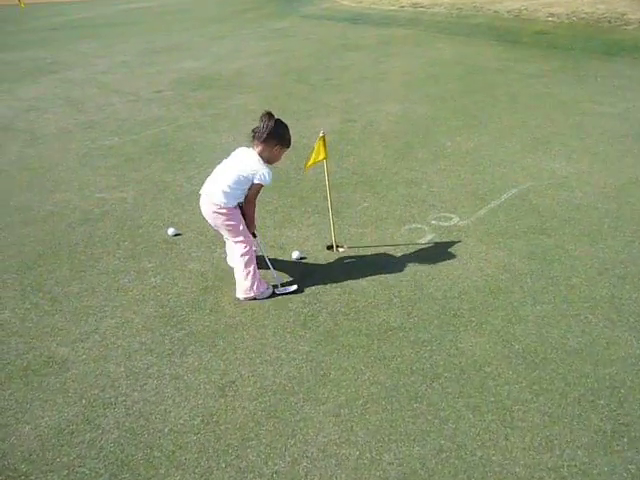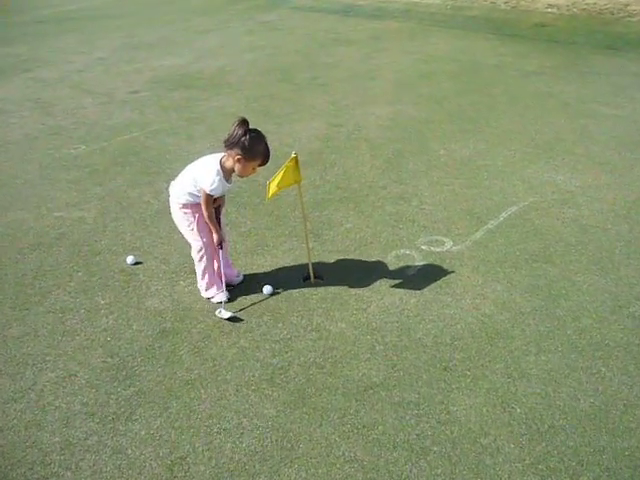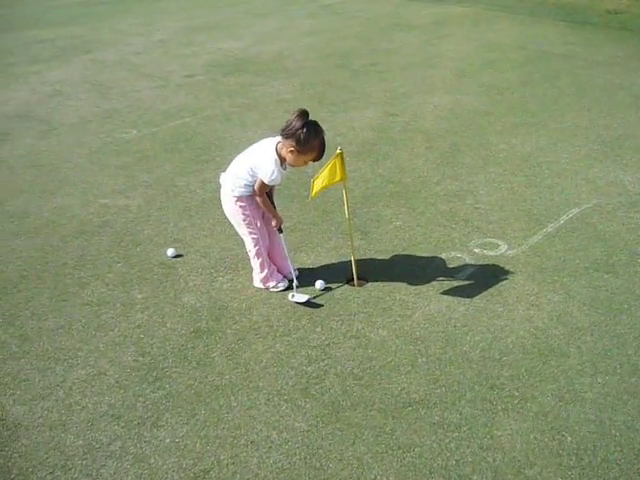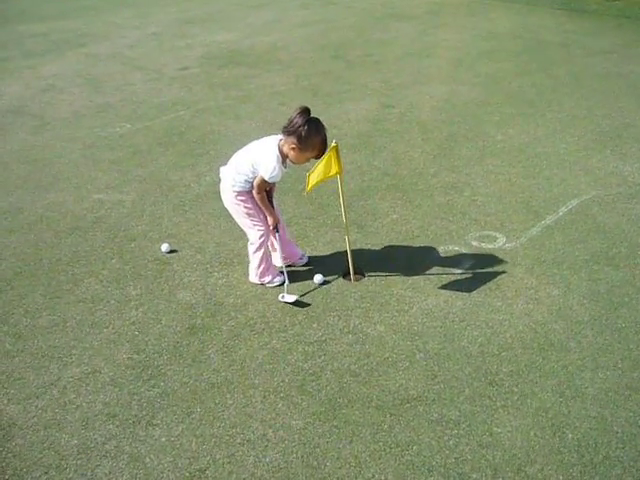
dt=1s
person 1, frame 1
left shoulder: (241, 151)
right shoulder: (262, 172)
right elbow: (250, 201)
left wrist: (246, 223)
right wrist: (251, 225)
left hip: (207, 198)
right hip: (220, 206)
left knee: (235, 231)
right knee: (244, 242)
left ankle: (236, 259)
right ankle: (250, 288)
person 1, frame 2
left shoulder: (225, 161)
right shoulder: (213, 177)
right elbow: (206, 206)
left wrist: (220, 198)
right wrist: (215, 231)
left hip: (201, 199)
right hip: (185, 204)
left knee: (220, 237)
right knee: (203, 244)
left ankle: (224, 274)
right ankle: (209, 288)
person 1, frame 3
left shoulder: (280, 143)
right shoulder: (272, 168)
right elbow: (259, 193)
left wrist: (270, 191)
right wrist: (274, 215)
left hip: (250, 190)
right hip: (237, 196)
left knee: (271, 229)
right knee: (257, 237)
left ankle: (281, 268)
right ankle: (266, 278)
person 1, frame 4
left shoulder: (281, 141)
right shoulder: (273, 165)
right elbow: (257, 190)
left wrist: (270, 188)
right wrist: (270, 214)
left hip: (249, 183)
right hip: (236, 190)
left knee: (275, 221)
right knee: (261, 229)
left ankle: (287, 256)
right ankle: (262, 274)
